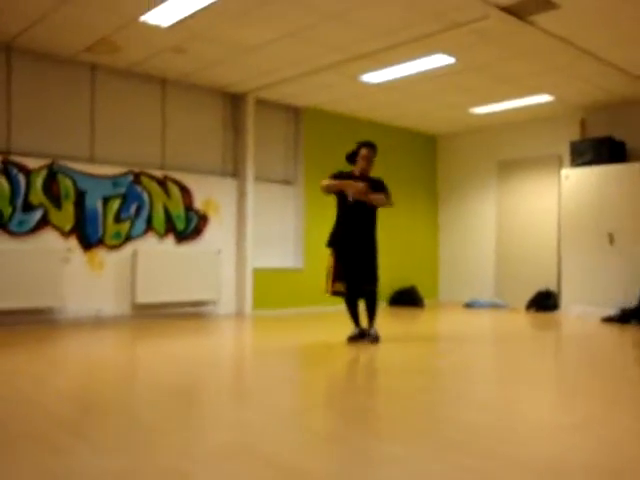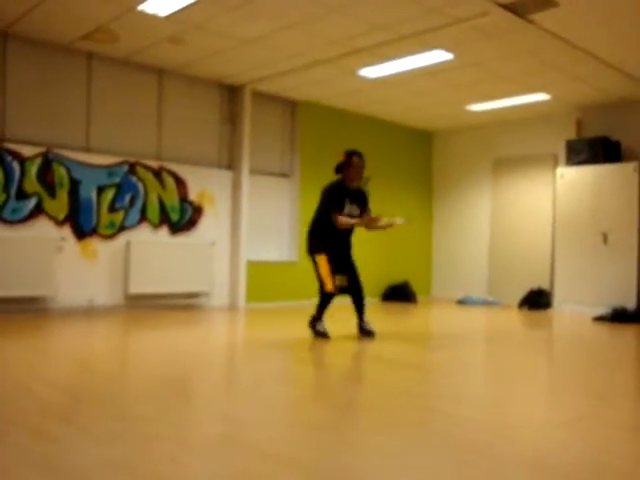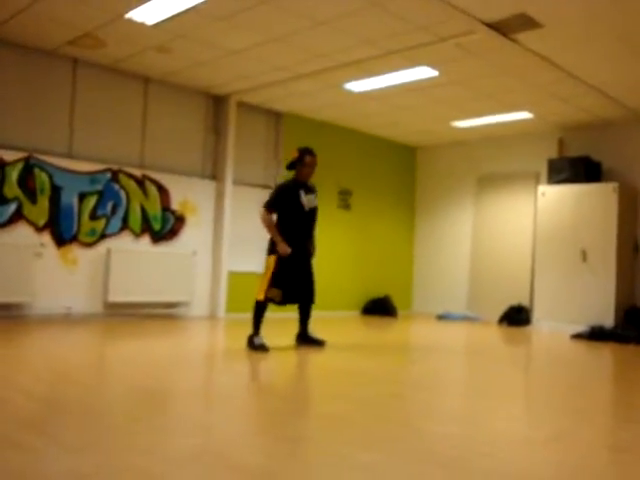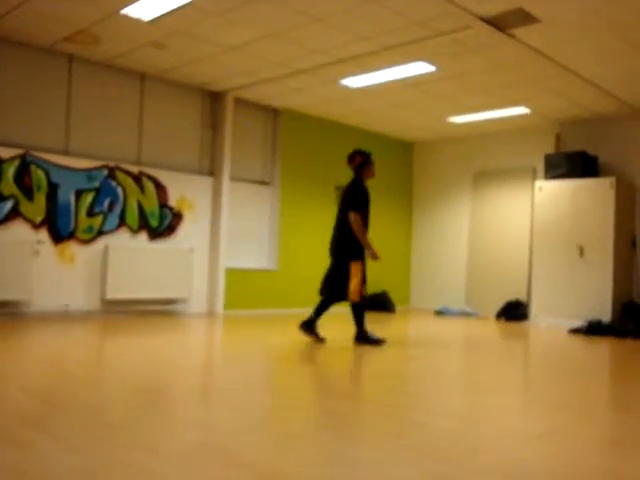
dt=1s
person 1, frame 1
left shoulder: (377, 184)
right shoulder: (344, 178)
left elbow: (387, 202)
right elbow: (324, 186)
left wrist: (365, 194)
right wrist: (350, 185)
left hip: (366, 243)
right hip: (342, 242)
left knee: (369, 287)
right knee: (346, 287)
left ankle: (371, 327)
right ankle: (358, 328)
person 1, frame 2
left shoulder: (360, 195)
right shoulder: (333, 190)
left elbow: (366, 221)
right elbow: (337, 220)
left wrist: (389, 223)
right wrist: (360, 222)
left hip: (341, 245)
right hip: (321, 243)
left knee: (354, 283)
right knee: (333, 283)
left ankle: (362, 322)
right ankle: (317, 320)
person 1, frame 3
left shoulder: (312, 190)
right shoulder: (285, 189)
right elbow: (266, 215)
left wrist: (311, 245)
right wrist: (279, 242)
left hip: (302, 249)
right hip: (283, 248)
left knee: (307, 292)
right knee: (269, 291)
left ankle: (303, 333)
right ankle: (255, 335)
person 1, frame 4
left shoulder: (352, 188)
right shoulder: (359, 189)
right elbow: (355, 218)
right wrist: (368, 246)
left hip: (341, 245)
right hip: (350, 248)
left knee: (335, 289)
right knee: (356, 289)
left ankle: (311, 323)
right ankle: (361, 333)
